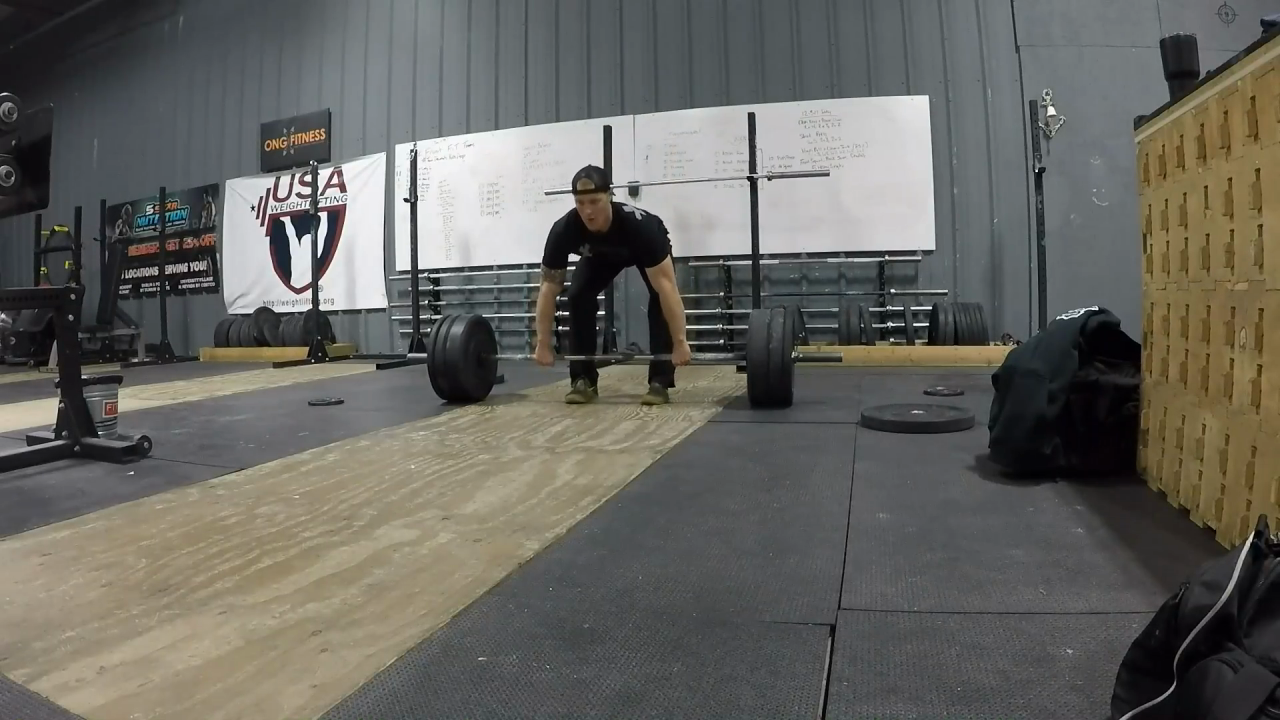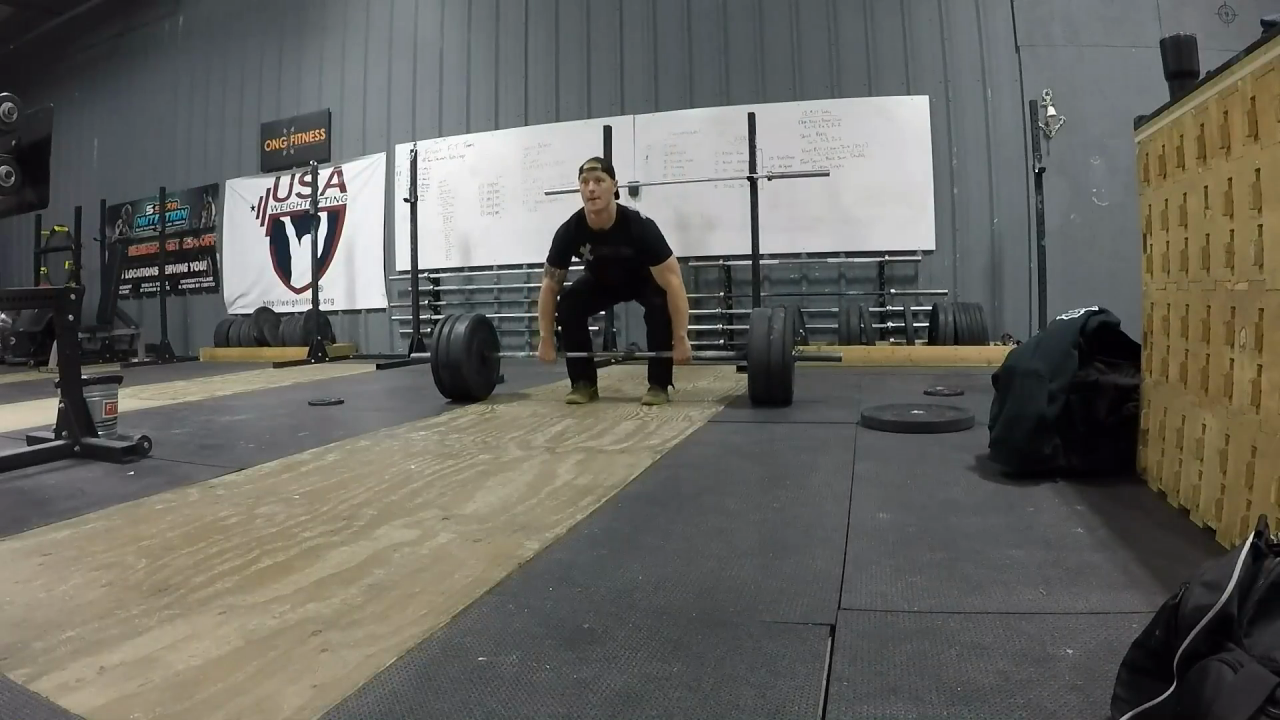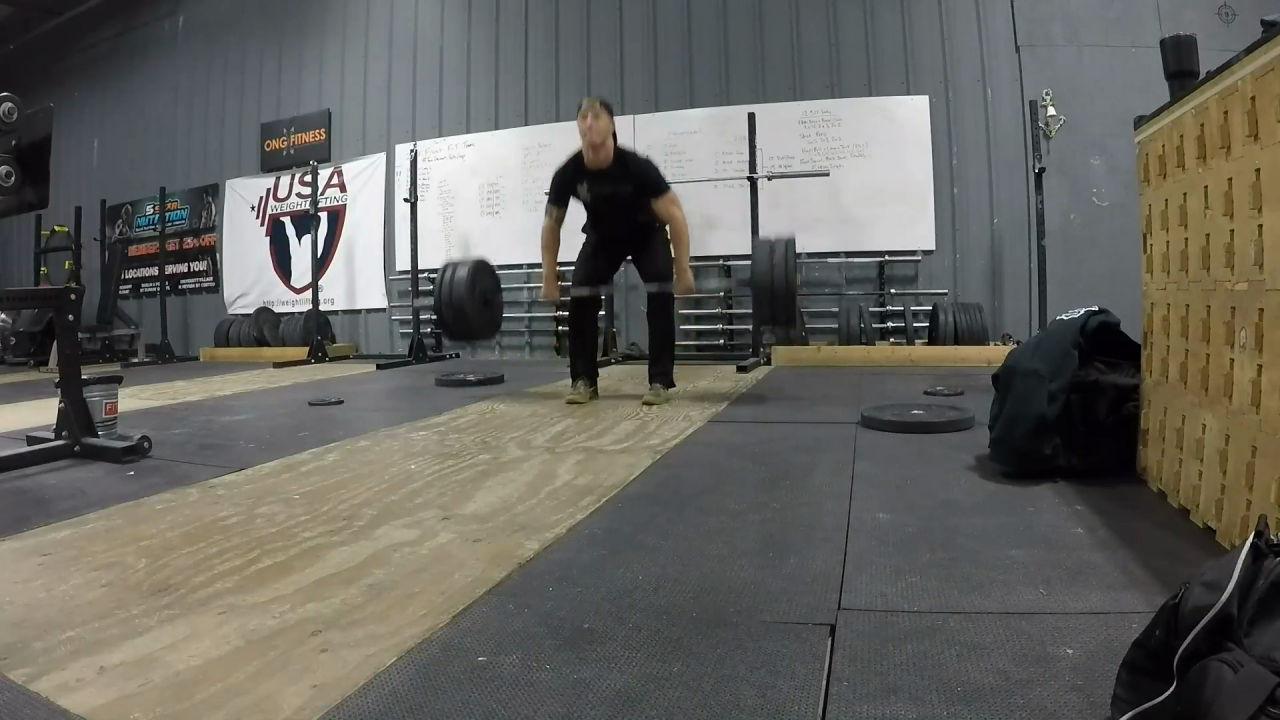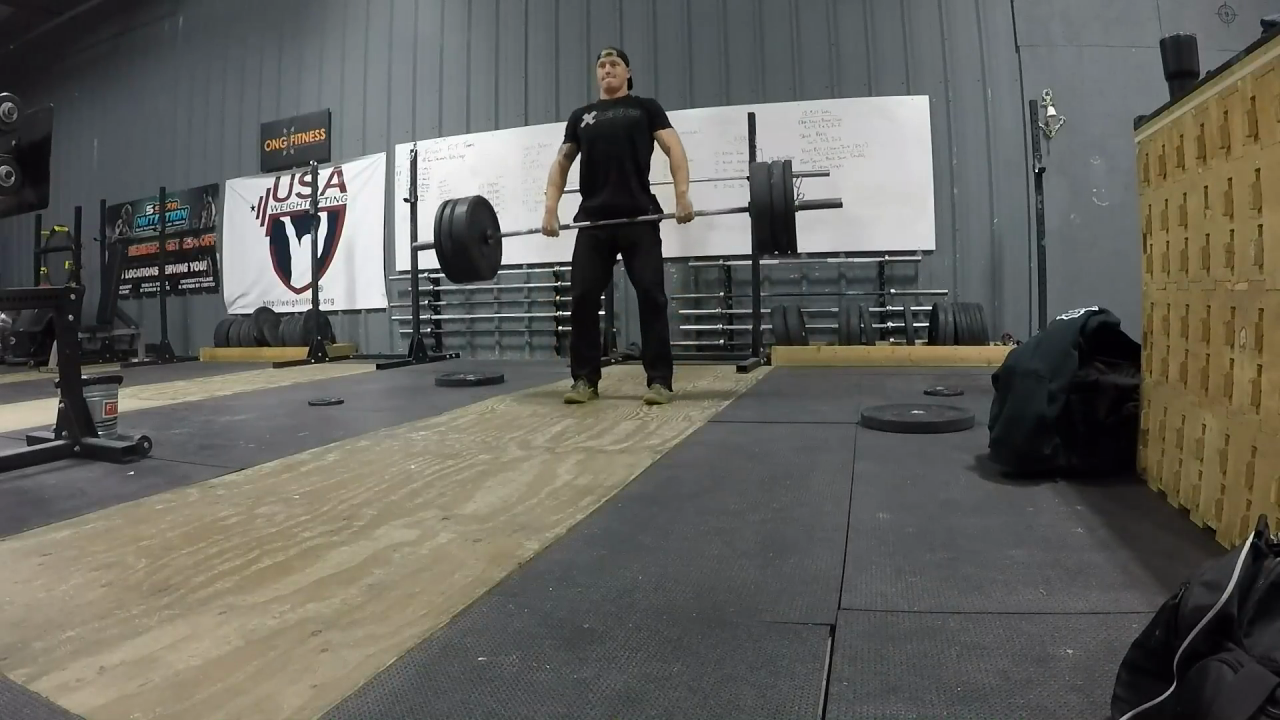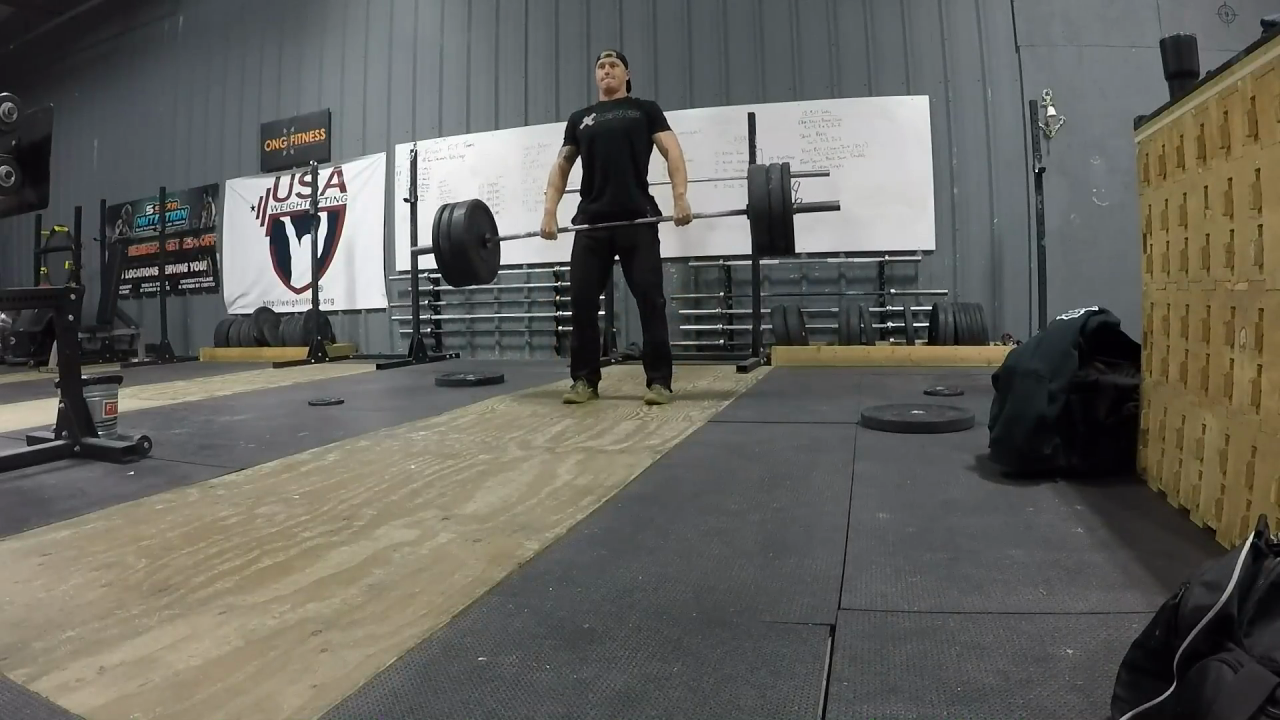
dt=0.4s
person 1, frame 1
left shoulder: (639, 225)
right shoulder: (563, 231)
left elbow: (667, 288)
right elbow: (549, 289)
left wrist: (680, 343)
right wrist: (543, 344)
left hip: (641, 249)
right hip: (599, 256)
left knee: (659, 297)
right knee: (578, 296)
left ankle: (659, 382)
right ankle: (584, 380)
person 1, frame 2
left shoulder: (639, 226)
right shoulder: (569, 232)
left elbow: (673, 282)
right elbow: (549, 287)
left wrist: (680, 340)
right wrist: (546, 341)
left hip: (643, 278)
right hip: (601, 281)
left knee: (659, 303)
right knee: (567, 303)
left ankle: (658, 384)
right ankle: (584, 382)
person 1, frame 3
left shoulder: (636, 167)
right shoulder: (568, 172)
left elbow: (674, 217)
right elbow: (551, 227)
left wrist: (682, 271)
right wrist: (549, 279)
left hip: (645, 232)
right hip: (601, 236)
left knee: (660, 297)
right knee: (581, 296)
left ankle: (660, 382)
right ankle: (584, 381)
person 1, frame 4
left shoulder: (645, 108)
right shoulder: (581, 116)
left elbow: (673, 148)
right elbow: (561, 163)
left wrist: (682, 194)
right wrist: (550, 207)
left hip: (638, 216)
right hip: (592, 218)
left knee: (651, 296)
right knee: (583, 297)
left ankle: (659, 381)
right ankle: (585, 380)
person 1, frame 5
left shoulder: (644, 110)
right shoulder: (580, 118)
left elbow: (671, 151)
right elbow: (561, 167)
left wrist: (680, 197)
right wrist: (550, 211)
left hip: (637, 217)
right hip: (591, 218)
left knee: (649, 297)
right knee: (582, 298)
left ankle: (659, 381)
right ankle: (585, 379)
